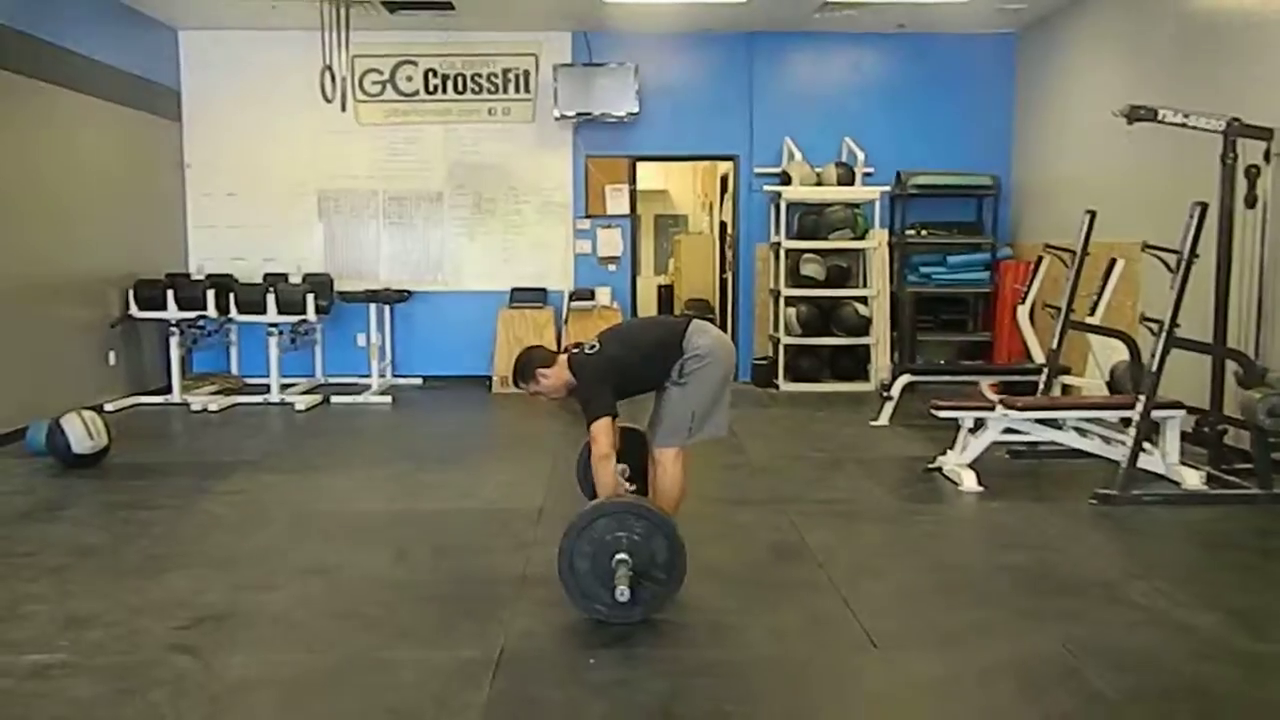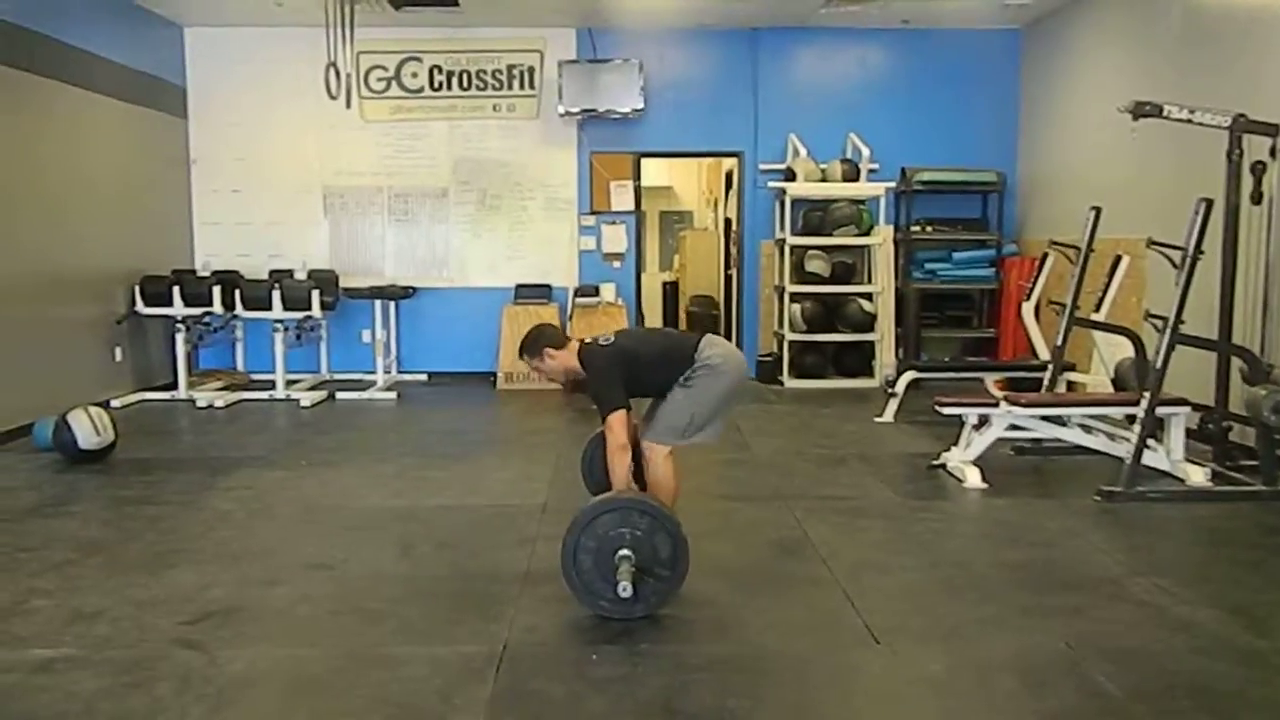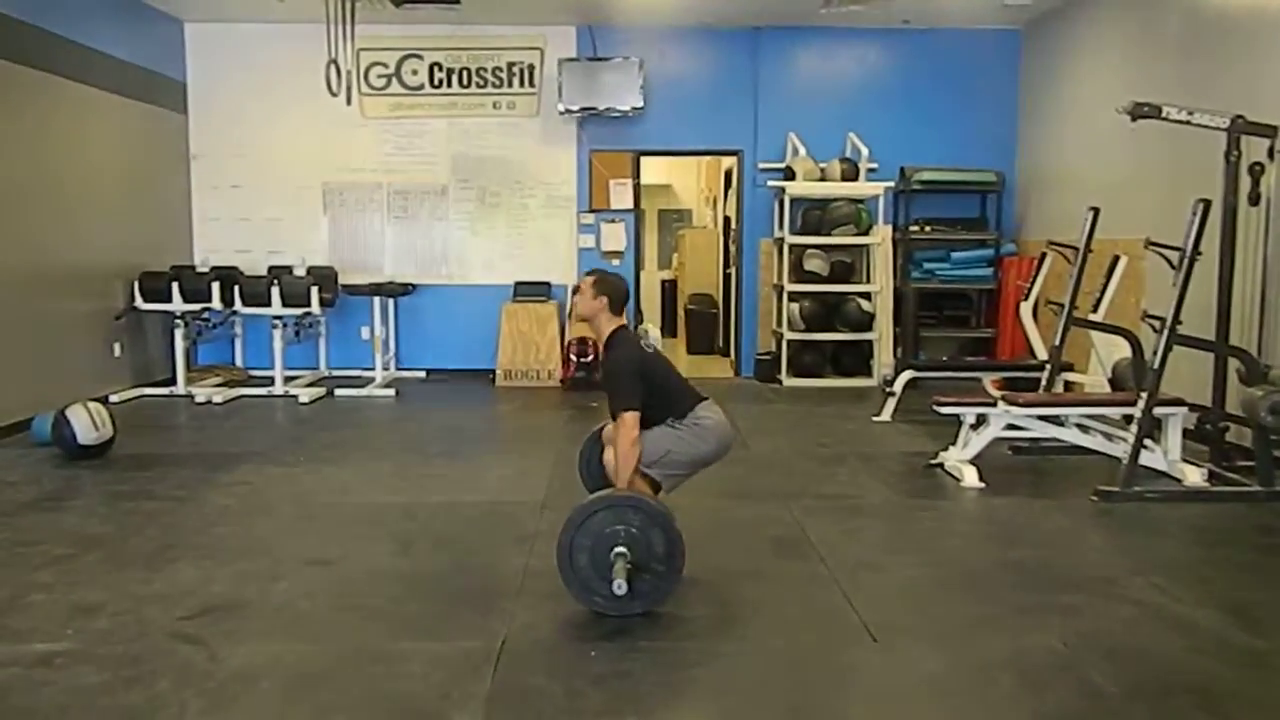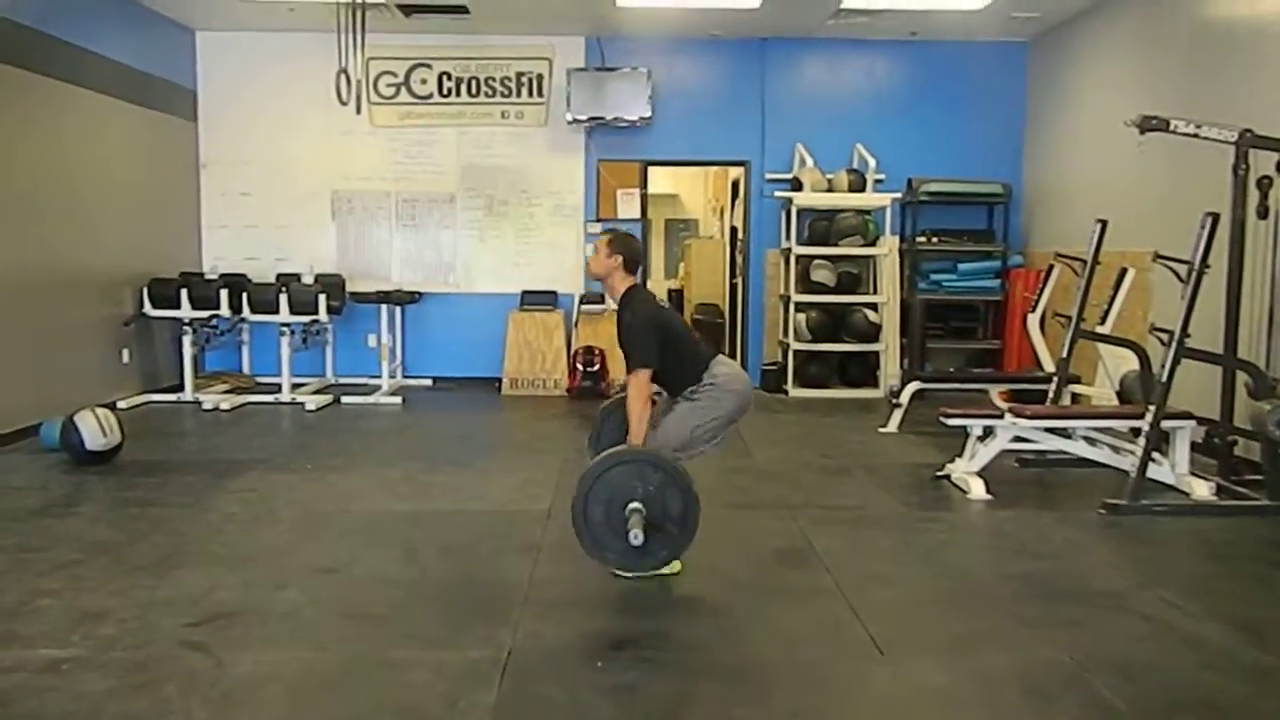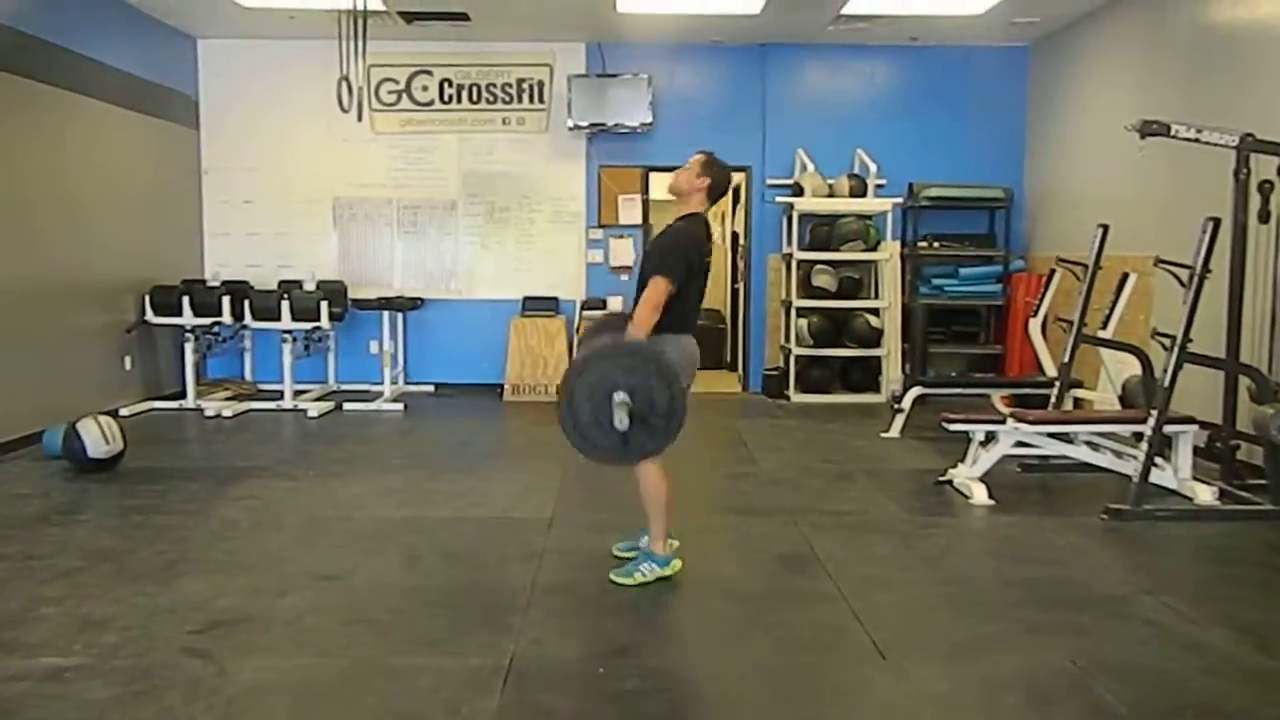
dt=0.5s
person 1, frame 1
left shoulder: (589, 377)
right shoulder: (585, 362)
left elbow: (602, 451)
right elbow: (608, 422)
right wrist: (613, 478)
left hip: (702, 351)
right hip: (700, 343)
left knee: (667, 449)
right knee: (660, 443)
person 1, frame 2
left shoulder: (599, 369)
right shoulder: (597, 354)
left elbow: (618, 442)
right elbow: (623, 416)
right wrist: (624, 476)
left hip: (715, 363)
right hip: (711, 357)
left knee: (656, 446)
right knee: (653, 438)
person 1, frame 3
left shoulder: (621, 356)
right shoulder: (624, 344)
left elbow: (629, 433)
left hip: (702, 430)
right hip: (698, 421)
left knee: (616, 459)
right knee: (610, 435)
person 1, frame 4
left shoulder: (638, 314)
right shoulder: (638, 304)
left elbow: (639, 387)
right elbow: (641, 382)
right wrist: (637, 441)
left hip: (720, 385)
right hip: (707, 381)
left knee: (653, 453)
right knee: (649, 448)
person 1, frame 5
left shoulder: (687, 234)
right shoulder: (686, 230)
left elbow: (655, 296)
left hip: (665, 350)
right hip: (659, 347)
left knee: (644, 453)
left ankle: (658, 553)
right ankle: (655, 535)
